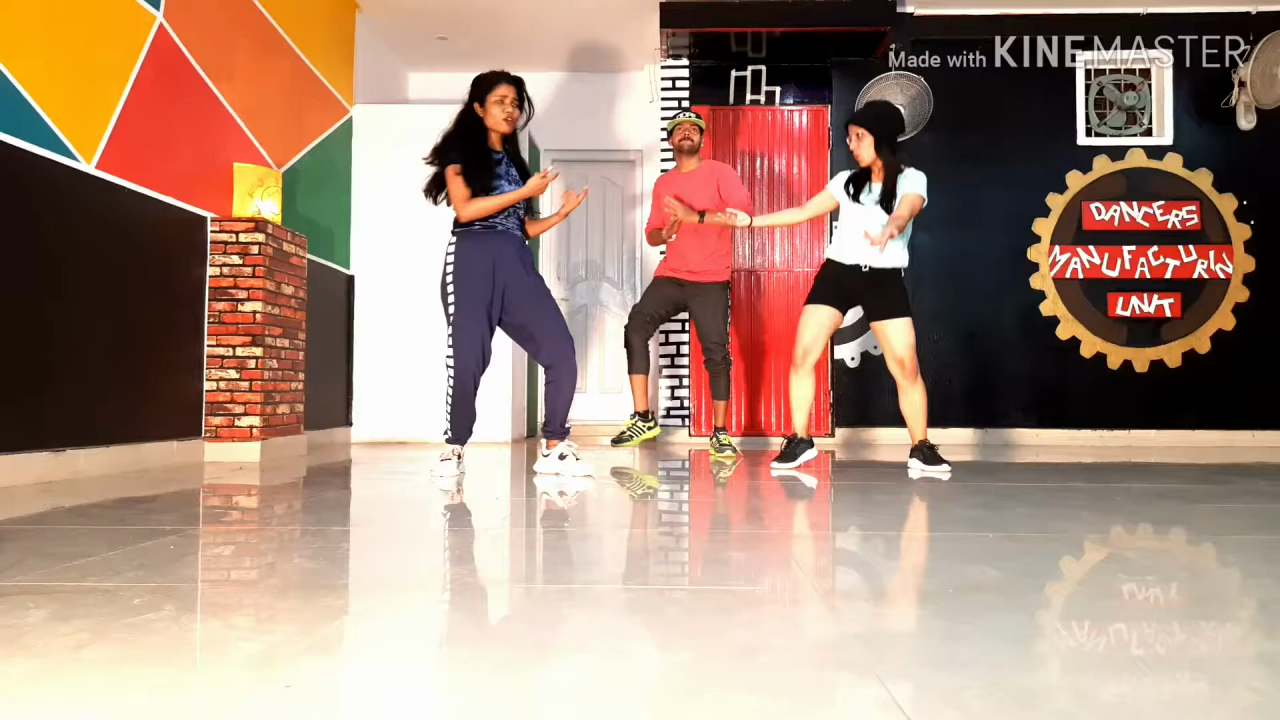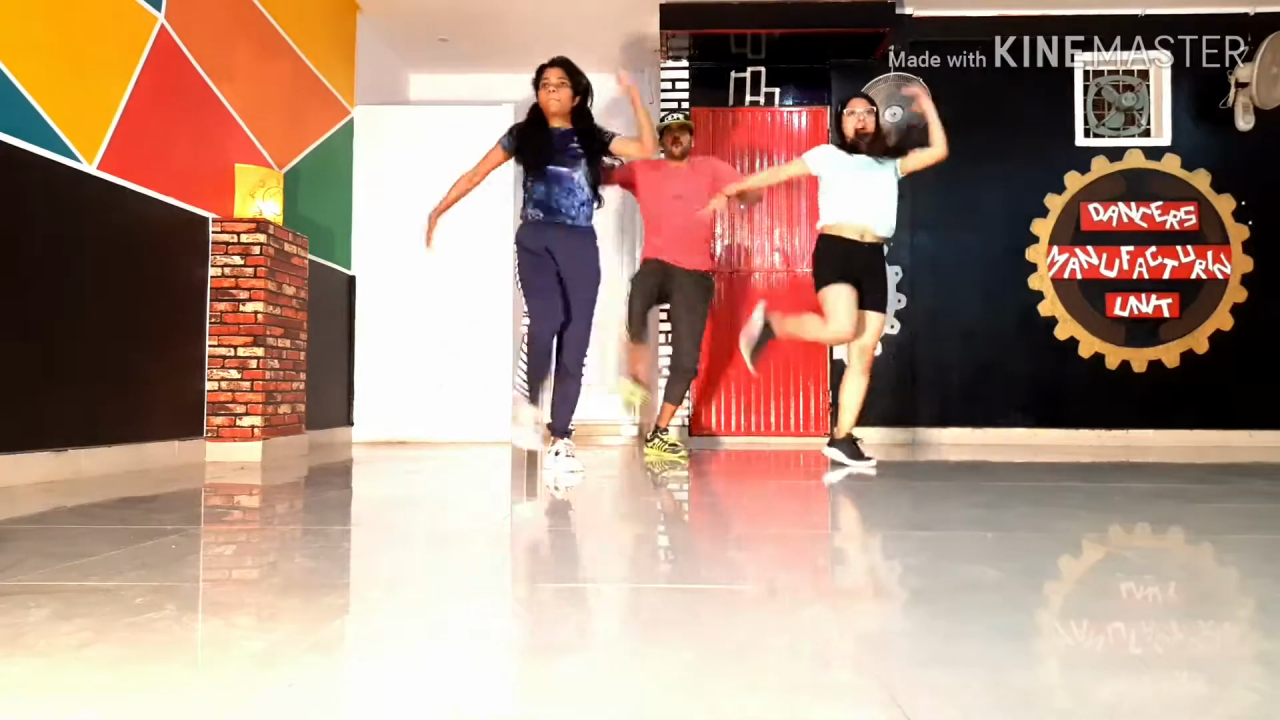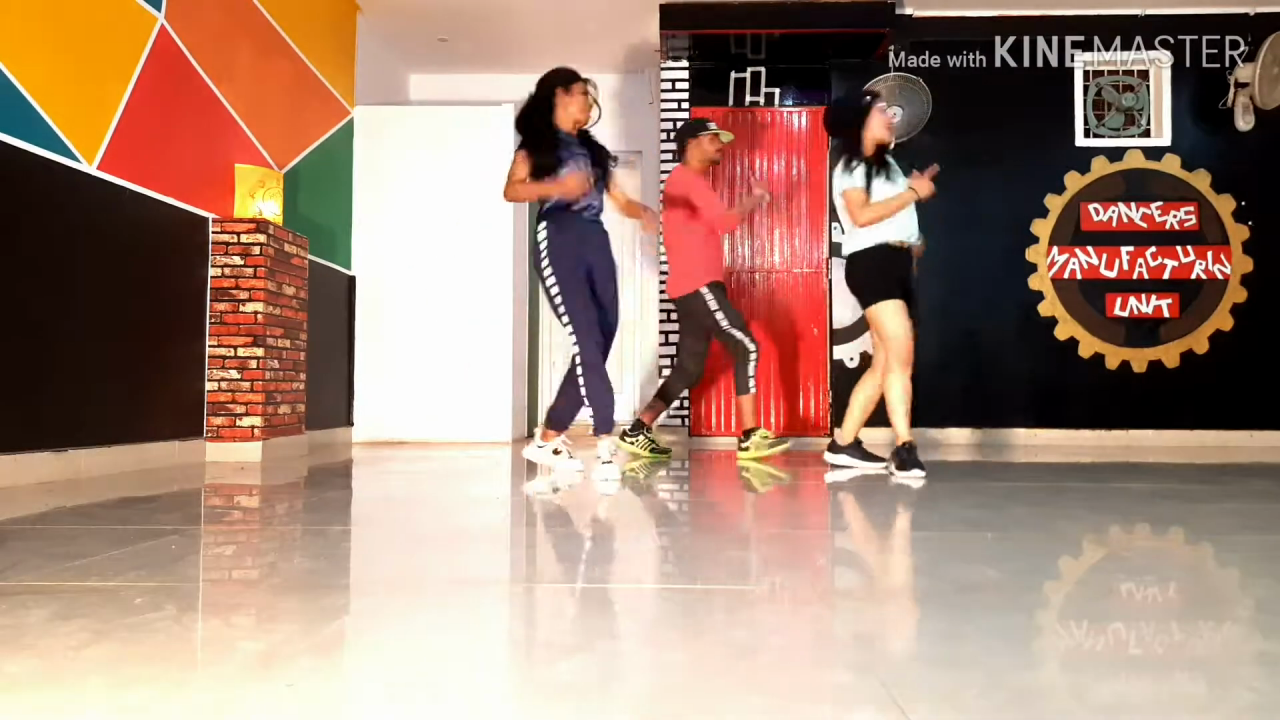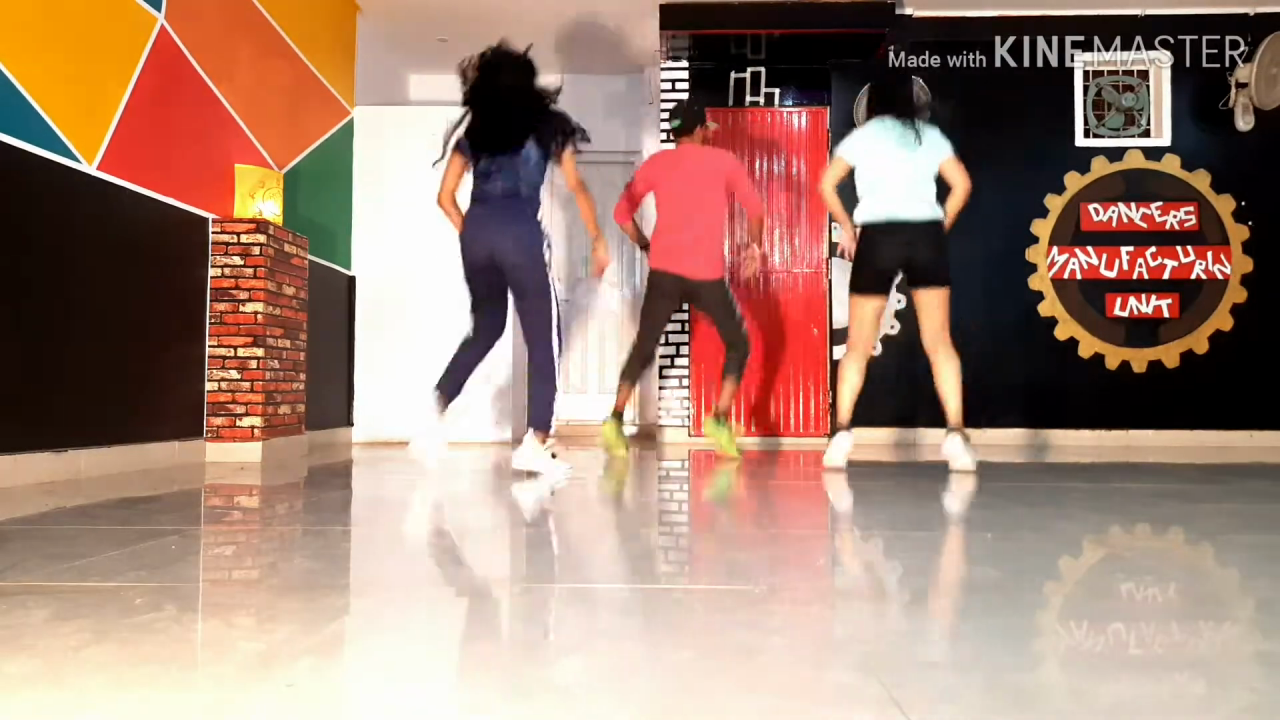
dt=1s
person 1, frame 1
left shoulder: (515, 161)
right shoulder: (459, 151)
right elbow: (462, 208)
left wrist: (559, 215)
right wrist: (519, 193)
left hip: (516, 262)
right hip: (470, 259)
left knee: (560, 349)
right knee: (466, 358)
left ankle: (554, 446)
right ankle: (455, 447)
person 1, frame 2
left shoulder: (592, 137)
right shoulder: (522, 135)
left elbow: (646, 148)
right elbow: (474, 173)
left wrist: (636, 102)
right wrist: (438, 211)
left hip: (578, 244)
right hip: (535, 240)
left knee: (573, 345)
right knee: (543, 320)
left ankle: (559, 441)
right ankle: (528, 404)
person 1, frame 3
left shoulder: (590, 148)
right shoulder: (534, 145)
left elbow: (619, 198)
right elbow: (512, 190)
left wrist: (645, 214)
right wrist: (555, 188)
left hip: (586, 251)
right hip: (557, 246)
left knee: (596, 348)
right knee: (587, 344)
left ankle: (547, 439)
right ankle: (601, 443)
person 1, frame 4
left shoulder: (478, 131)
right shoulder: (545, 126)
left elbow: (444, 195)
right elbow: (577, 188)
right wrist: (599, 243)
left hip: (477, 235)
right hip: (519, 234)
left knee: (485, 328)
right knee: (543, 343)
left ankle: (441, 400)
right ankle: (537, 443)
person 2, frame 1
left shoulder: (912, 180)
right shoulder: (847, 181)
left elbow: (904, 215)
right elbow: (804, 211)
left wrist: (888, 230)
right wrist: (751, 220)
left hip: (884, 278)
right hip: (837, 273)
left knee: (906, 367)
right knee: (803, 356)
left ankle: (921, 447)
right ankle: (800, 440)
person 2, frame 2
left shoulder: (890, 162)
right shoulder: (831, 155)
left elbow: (939, 151)
right elbow: (780, 173)
left wrist: (927, 107)
right wrist: (728, 193)
left hip: (871, 261)
right hip: (833, 251)
left knee: (863, 356)
right knee: (841, 329)
left ankle: (842, 439)
right ankle: (770, 322)
person 2, frame 3
left shoulder: (883, 162)
right shoulder: (849, 168)
right elbow: (859, 216)
left wrist: (909, 236)
right wrist: (910, 193)
left hip: (893, 264)
right hip: (875, 263)
left knee: (884, 362)
right knee: (899, 353)
left ankle: (844, 442)
right ankle: (902, 446)
person 2, frame 4
left shoulder: (861, 137)
right shoulder: (929, 135)
left elbow: (826, 186)
right elbow: (962, 183)
left wrist: (849, 229)
right wrist: (940, 226)
left hip: (877, 240)
right hip: (926, 238)
left knee: (858, 347)
right knee: (939, 344)
left ankle: (843, 432)
right ankle: (957, 436)
person 3, frame 1
left shoulder: (719, 172)
right shoulder: (663, 183)
left elbow: (742, 212)
right elbow: (651, 234)
left wrist: (696, 217)
right wrist: (661, 234)
left hip: (711, 281)
right hip: (669, 276)
left knee: (716, 355)
right knee: (635, 330)
left ankle: (720, 433)
right ankle: (643, 417)
person 3, frame 2
left shoulder: (709, 168)
right shoulder: (643, 169)
left elbow: (749, 191)
right elbow: (606, 177)
left hip: (695, 273)
right hip: (655, 265)
left knee: (687, 358)
right knee: (637, 305)
left ankle: (659, 435)
right ankle: (637, 375)
person 3, frame 3
left shoulder: (692, 181)
right shoulder: (687, 181)
right elbow: (725, 221)
right wrist: (756, 199)
left hip: (685, 285)
right hip: (700, 285)
left knee: (691, 366)
right knee: (745, 347)
left ankle: (639, 429)
right ankle: (750, 435)
person 3, frame 4
left shoulder: (656, 164)
right shoulder: (723, 160)
left elbow: (622, 211)
right elbow: (754, 206)
left wrist: (646, 245)
right wrist: (755, 246)
left hip: (664, 273)
right hip: (706, 275)
left knee: (643, 347)
right knee: (738, 343)
left ankle: (617, 418)
right ankle: (720, 418)
